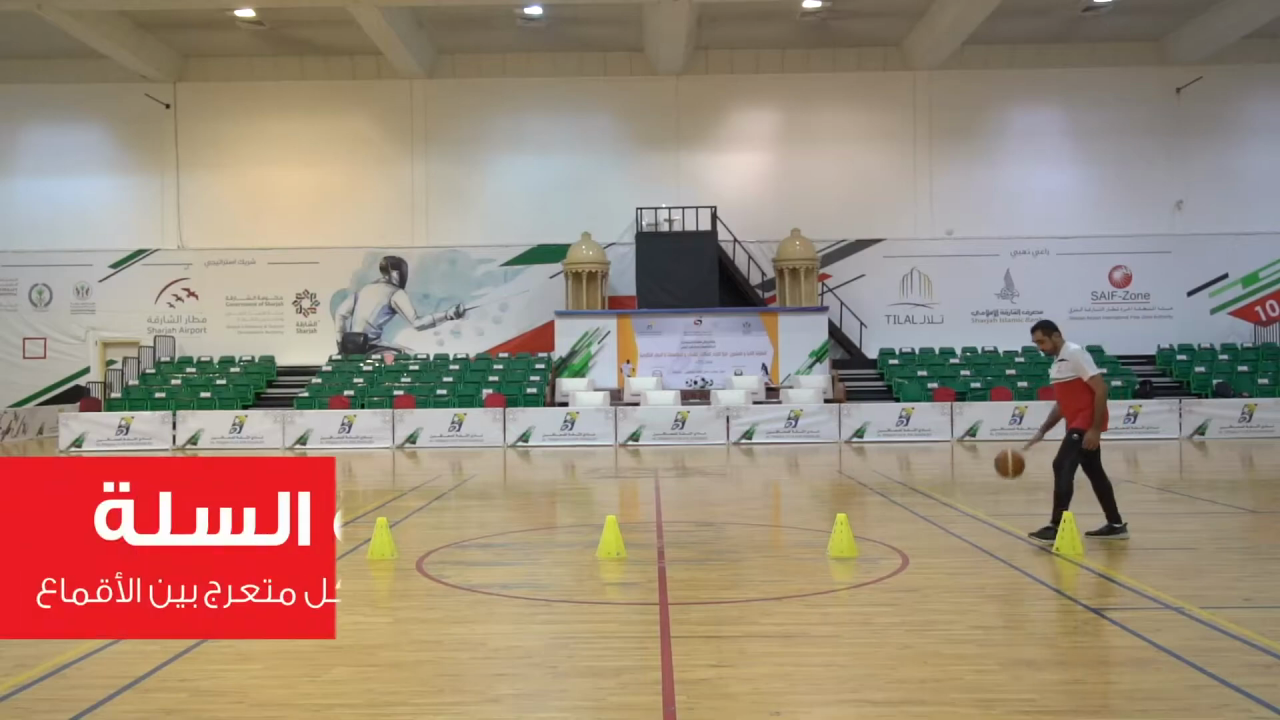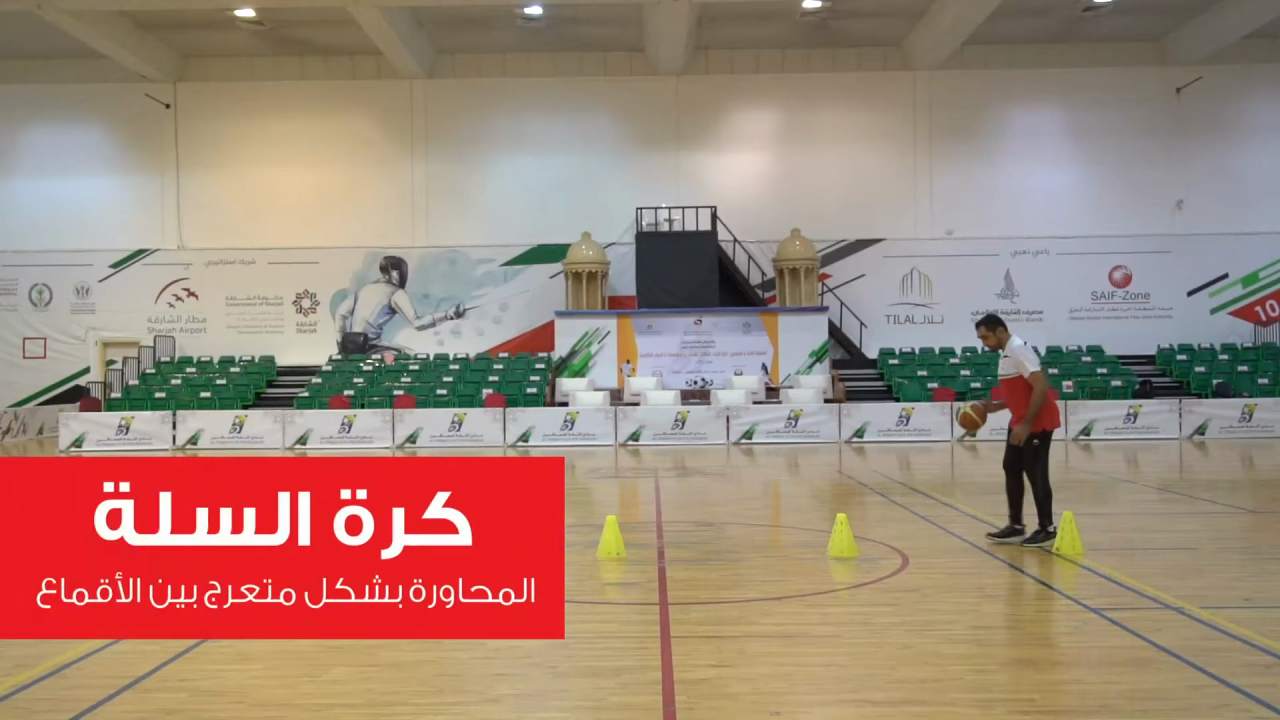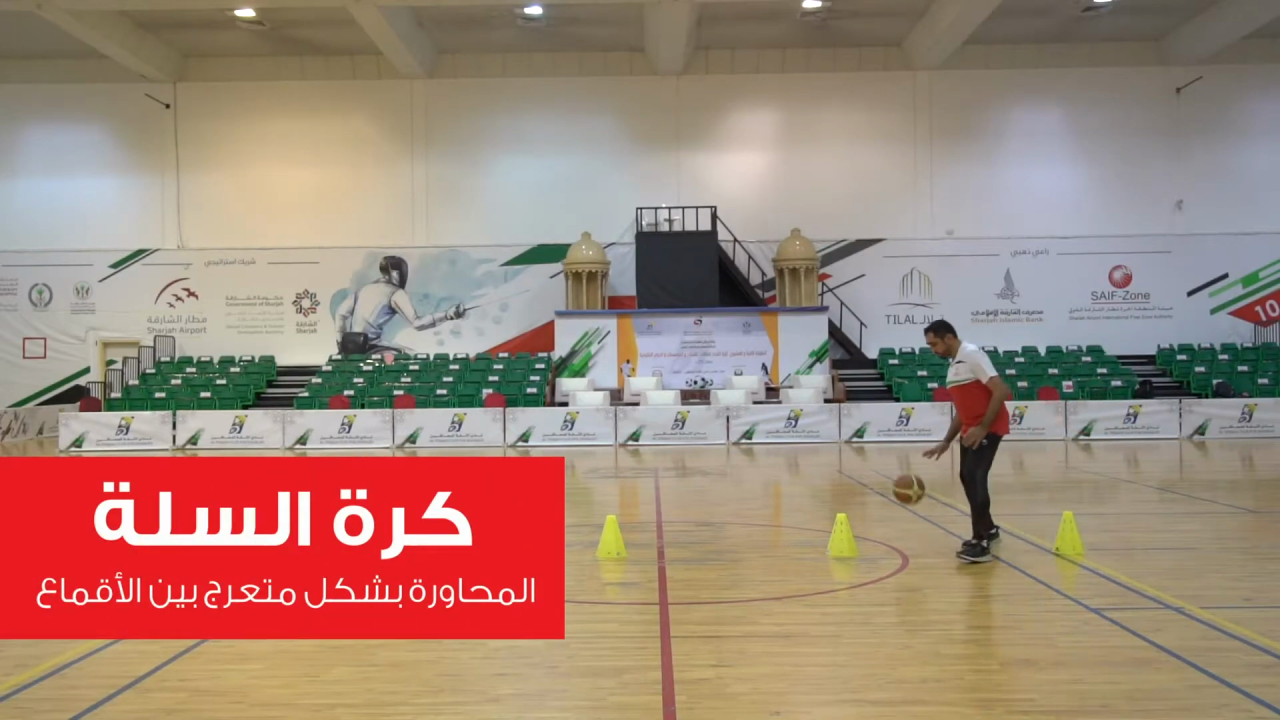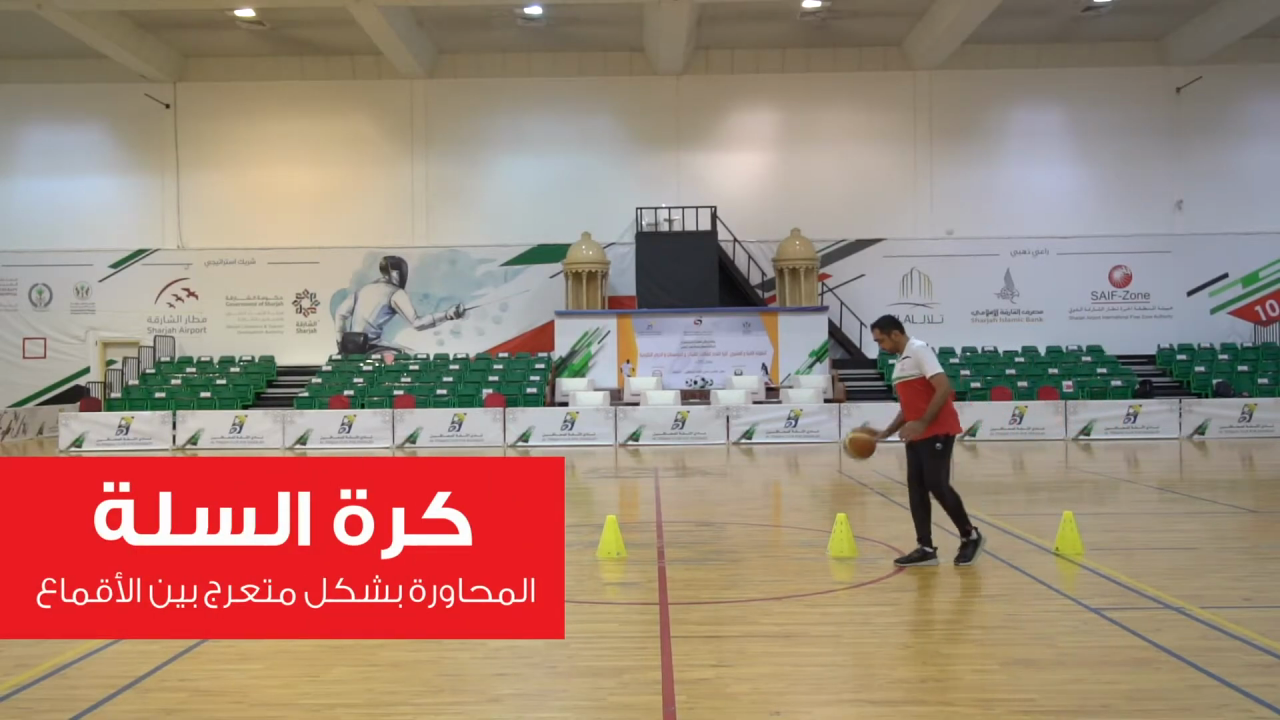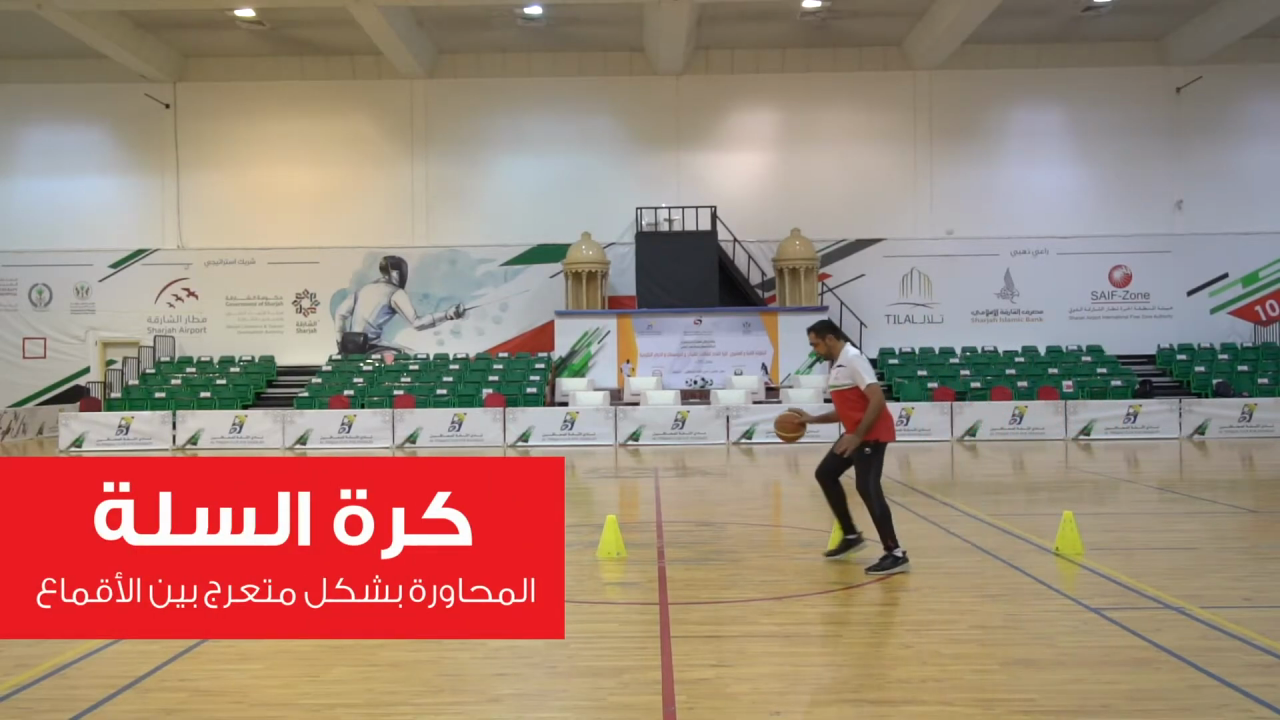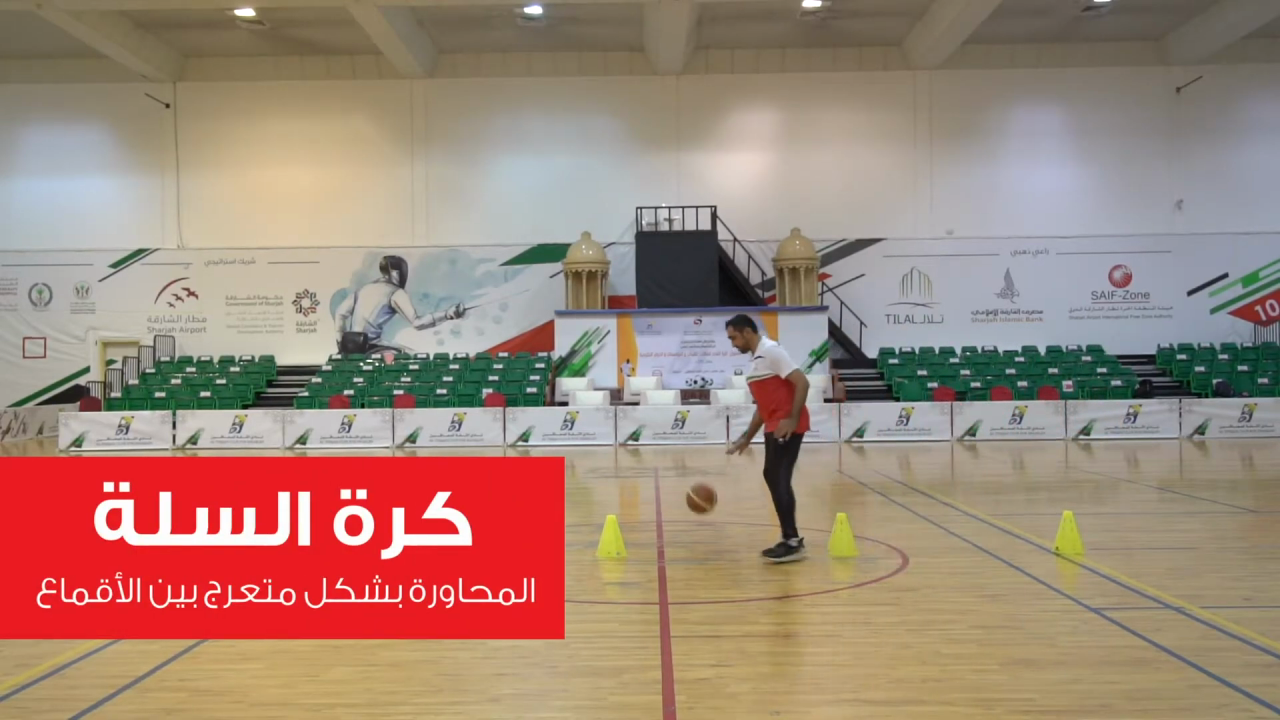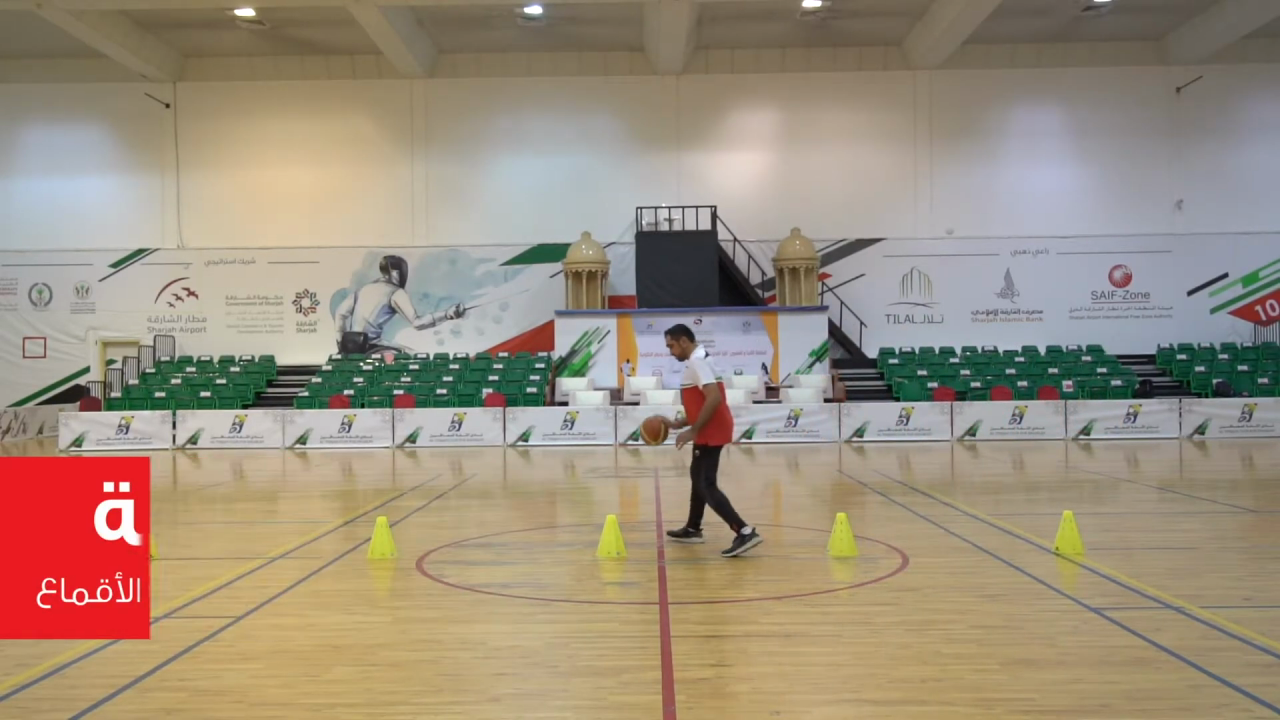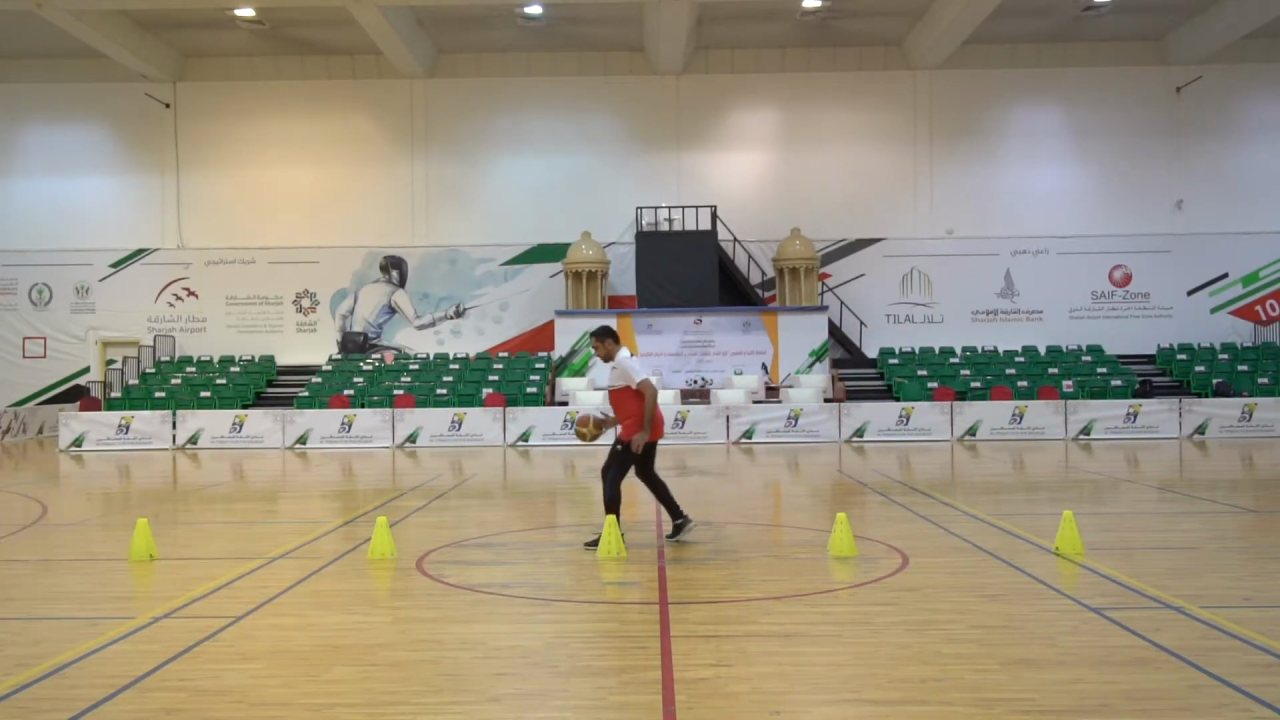
dt=0.5s
person 1, frame 1
left shoulder: (1076, 354)
right shoulder: (1058, 362)
left elbow: (1101, 390)
right elbow: (1063, 403)
left wrist: (1095, 429)
right wrist: (1042, 431)
left hip: (1087, 425)
right hip: (1078, 424)
left knee: (1062, 466)
right knee: (1094, 471)
left ankle: (1057, 527)
right ankle: (1116, 524)
person 1, frame 2
left shoulder: (1018, 350)
right shoulder: (1007, 354)
left elbow: (1041, 387)
left wrist: (1026, 424)
right wrist: (996, 406)
left hip: (1038, 422)
right hip: (1022, 422)
left knee: (1036, 473)
right knee: (1011, 469)
left ankle: (1047, 529)
right ankle: (1015, 525)
person 1, frame 3
left shoulder: (972, 355)
right shoulder: (954, 365)
left elbow: (1000, 391)
left wrist: (982, 428)
right wrist: (945, 443)
left hip: (988, 427)
right hip: (971, 428)
left knee: (974, 476)
right knee: (968, 478)
left ankle: (982, 542)
right ankle: (989, 529)
person 1, frame 4
left shoulder: (919, 351)
right shoulder: (900, 363)
left elbow: (943, 388)
left wrist: (922, 424)
right wrist: (886, 432)
left hip: (937, 429)
right hip: (917, 431)
left knee: (936, 483)
right knee: (916, 484)
left ankle: (970, 536)
right ankle: (926, 548)
person 1, frame 5
left shoulder: (853, 359)
right shoulder: (837, 367)
left elbow: (877, 400)
left wrist: (857, 436)
right wrist: (813, 419)
left hip: (871, 435)
right hip: (855, 434)
left knee: (868, 489)
right knee: (824, 474)
left ankle: (895, 554)
right ankle: (851, 535)
person 1, frame 6
left shoulder: (771, 351)
right shoulder: (756, 359)
left elbow: (802, 383)
left wrist: (793, 419)
right wrist: (745, 439)
left hip: (786, 425)
right hip: (775, 426)
left knee: (778, 479)
right knee: (772, 478)
left ankle: (791, 543)
right ankle: (791, 539)
person 1, frame 7
left shoulder: (696, 362)
right shoulder: (698, 361)
left elbow: (713, 399)
left wrist: (693, 431)
right wrist: (680, 423)
left hip: (710, 432)
right hip: (711, 430)
left knee: (705, 484)
right knee: (698, 475)
left ankle: (745, 532)
right ankle: (692, 529)
person 1, frame 8
left shoulder: (624, 363)
right shoulder: (622, 363)
left elbow: (650, 392)
left wrist: (643, 431)
right wrist: (616, 421)
left hip: (637, 431)
right hip: (640, 429)
left knee: (610, 475)
right knee: (646, 474)
right ankle: (679, 520)
